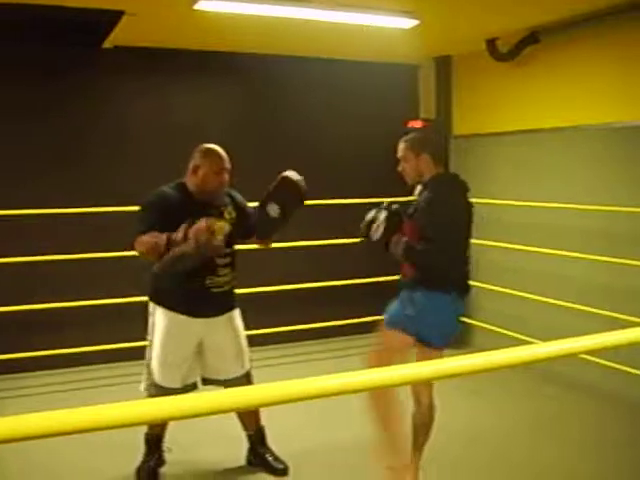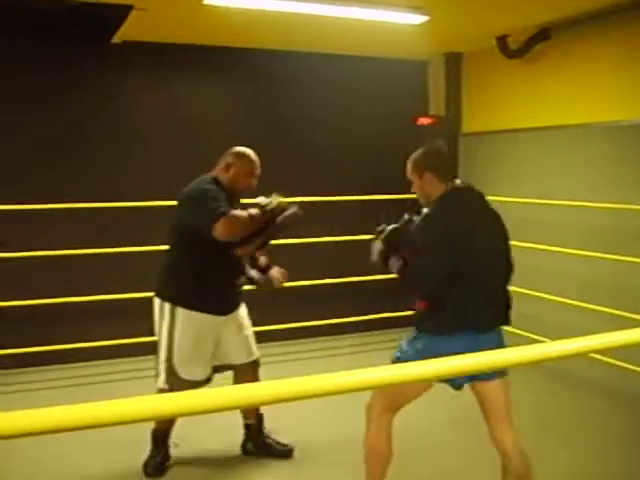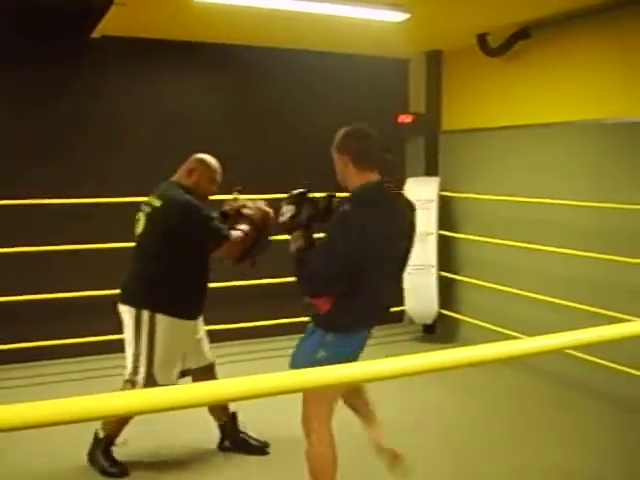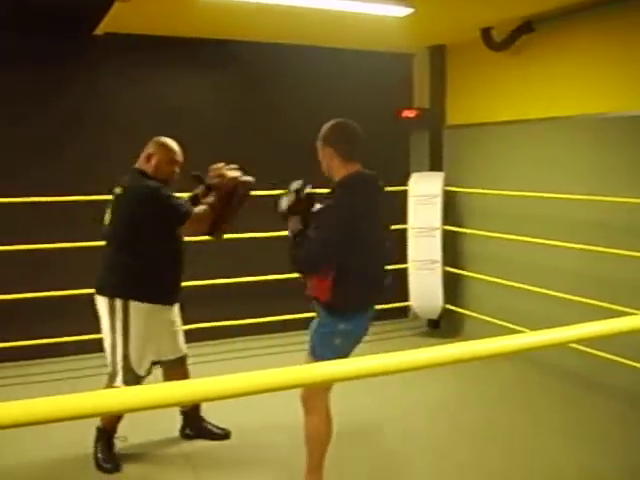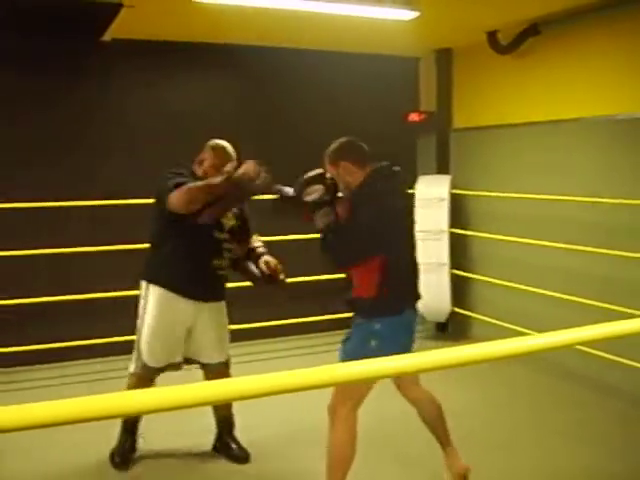
dt=1s
person 1, frame 1
left shoulder: (435, 198)
right shoulder: (449, 195)
left elbow: (435, 260)
left wrist: (394, 239)
right wrist: (402, 226)
left hip: (424, 297)
right hip: (448, 299)
right knee: (422, 389)
person 1, frame 2
left shoulder: (435, 220)
right shoulder: (488, 215)
left elbow: (424, 282)
left wrist: (394, 260)
left hip: (441, 335)
right hip: (485, 333)
left knee: (379, 410)
right knee: (503, 432)
person 1, frame 3
left shoulder: (351, 218)
right shoulder: (401, 208)
left elbow: (313, 283)
left wrist: (297, 238)
left hip: (337, 327)
right hip: (364, 319)
left knee: (315, 422)
right knee: (341, 380)
right ankle: (377, 435)
person 1, frame 4
left shoulder: (342, 206)
right shoulder: (369, 190)
left elbow: (306, 262)
left wrist: (294, 222)
right wrist: (310, 221)
left hip: (342, 311)
right hip: (358, 294)
left knee: (313, 397)
person 1, frame 5
left shoulder: (377, 196)
right shoulder: (387, 189)
left elbow: (345, 255)
right elbow: (350, 230)
left wrist: (320, 210)
right wrist: (322, 206)
left hip: (380, 317)
right hip: (398, 310)
left knee: (342, 408)
right knee: (411, 389)
person 2, frame 1
left shoulder: (232, 201)
right shoulder: (164, 200)
right elbow: (144, 246)
right wrist: (185, 235)
left hip: (222, 309)
right hip: (175, 310)
left knee: (240, 379)
right knee: (163, 386)
left ankle: (258, 447)
right ankle: (152, 451)
person 2, frame 2
left shoulder: (229, 197)
right shoulder: (202, 194)
left elbow: (245, 240)
right elbow: (226, 230)
left wrist: (267, 267)
right wrist: (264, 212)
left hip: (228, 303)
right hip: (186, 304)
left knee: (247, 365)
right knee: (177, 380)
left ankle: (255, 436)
right ankle: (159, 446)
person 2, frame 3
left shoulder: (168, 198)
right shoulder: (184, 205)
left elbow: (191, 242)
right elbow: (227, 249)
right wrist: (251, 223)
left hip: (179, 308)
right hip: (153, 308)
left knee: (204, 370)
right knee: (142, 383)
left ankle: (231, 434)
right ankle: (101, 446)
person 2, frame 4
left shoulder: (144, 189)
right shoulder: (145, 192)
left elbow: (181, 216)
right elbow: (194, 223)
left wrist: (206, 191)
right wrist: (219, 193)
left hip: (157, 295)
right hip: (128, 298)
left knee: (175, 359)
right knee: (126, 375)
left ankle: (192, 421)
right ankle: (104, 440)
person 2, frame 5
left shoulder: (229, 200)
right shoulder: (179, 182)
left elbow: (244, 239)
right elbow: (182, 203)
left wrist: (261, 257)
right wrist: (231, 180)
left hip: (211, 296)
right hip: (167, 291)
left knee: (218, 366)
right knee: (146, 366)
left ankle: (225, 435)
right ankle: (128, 432)
